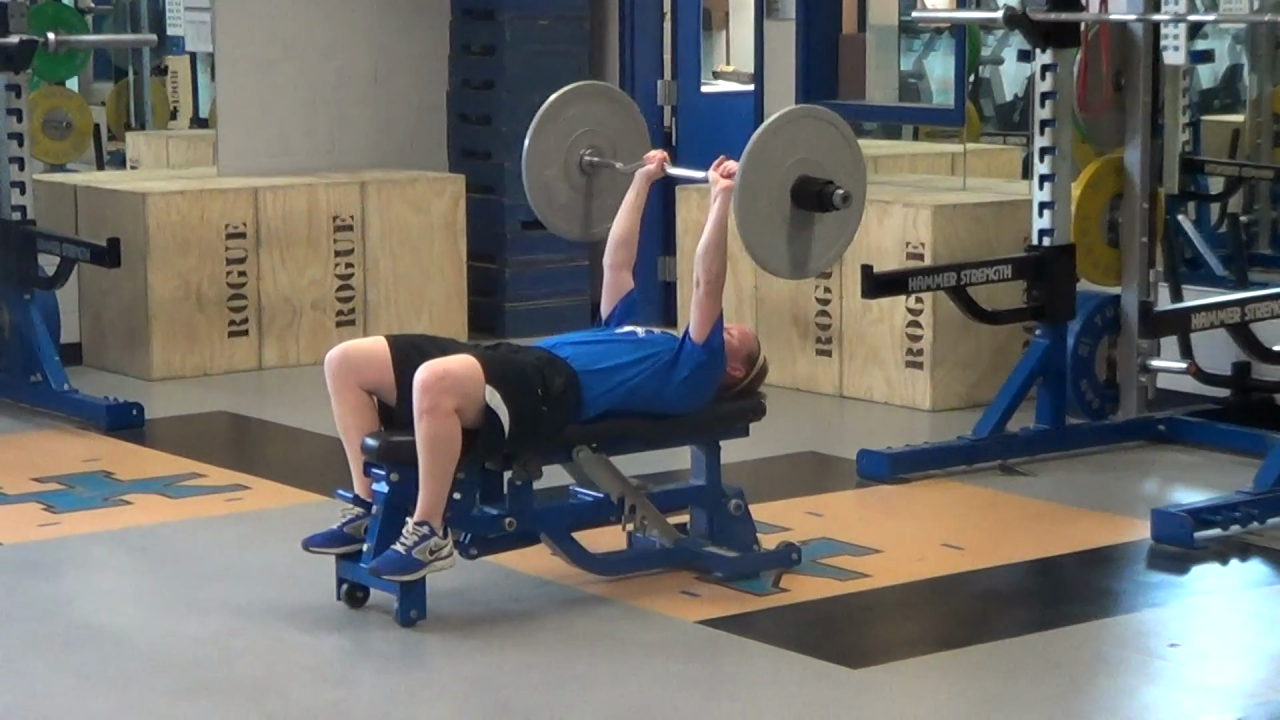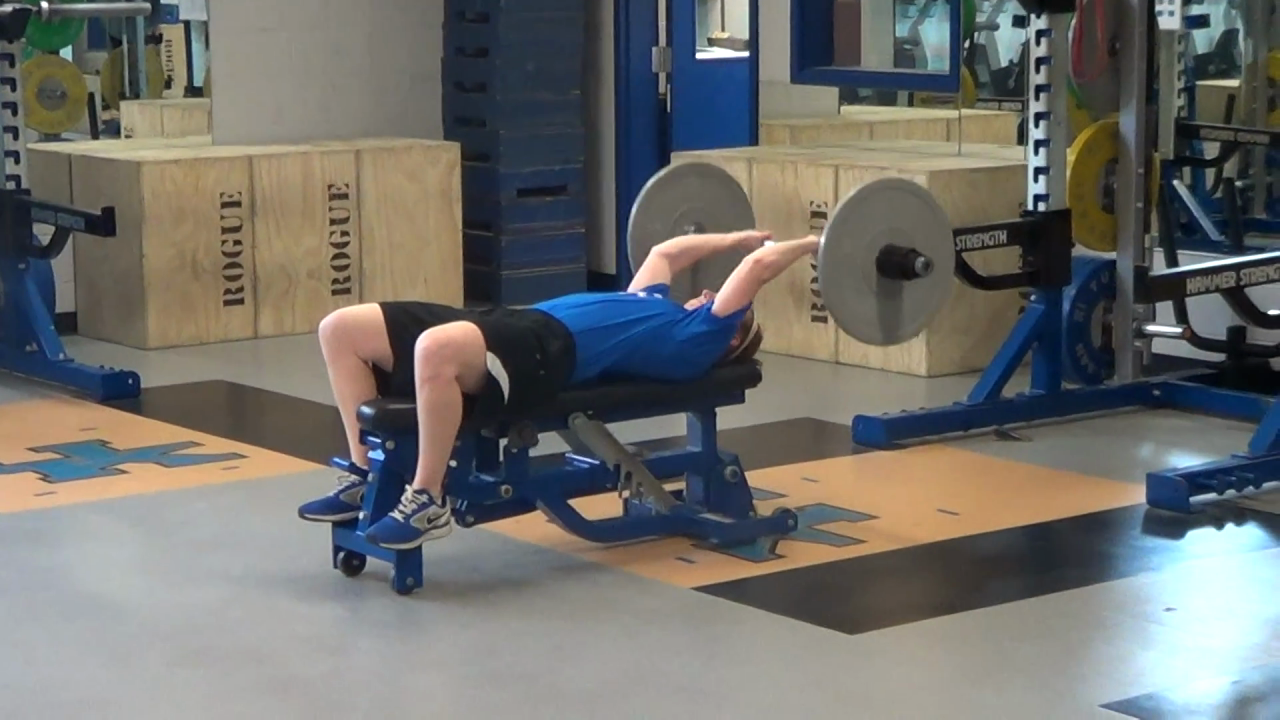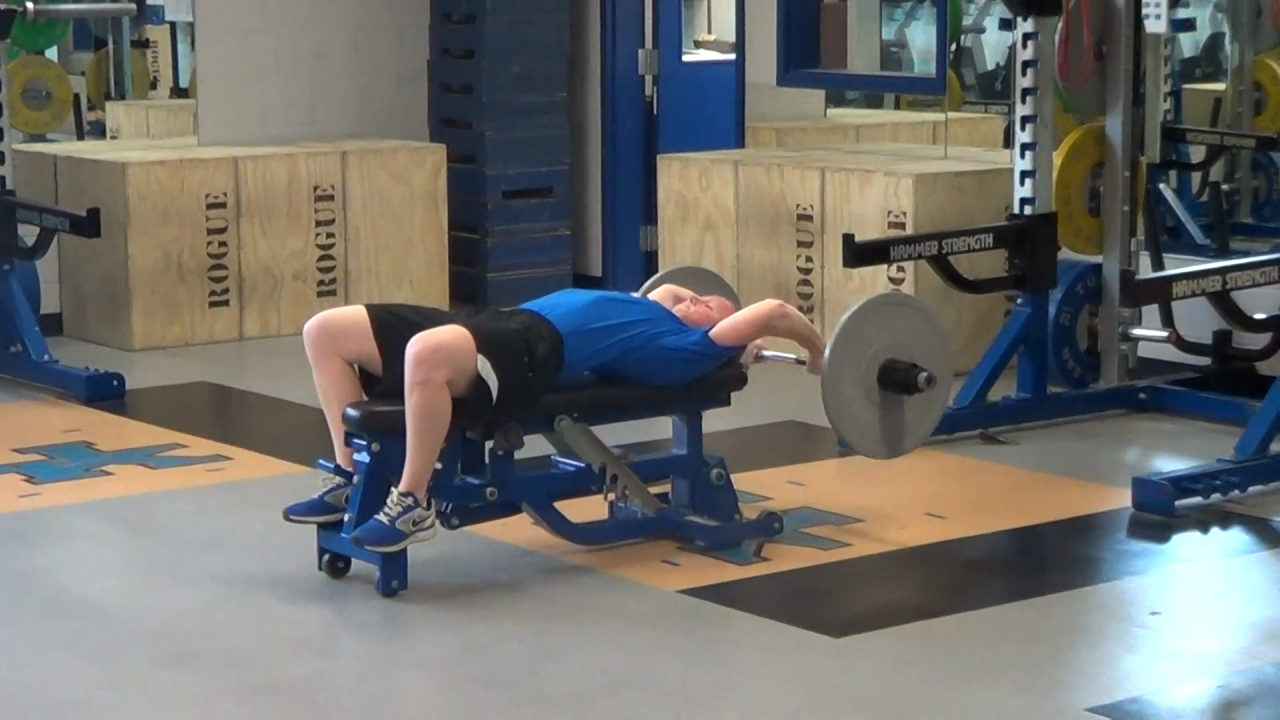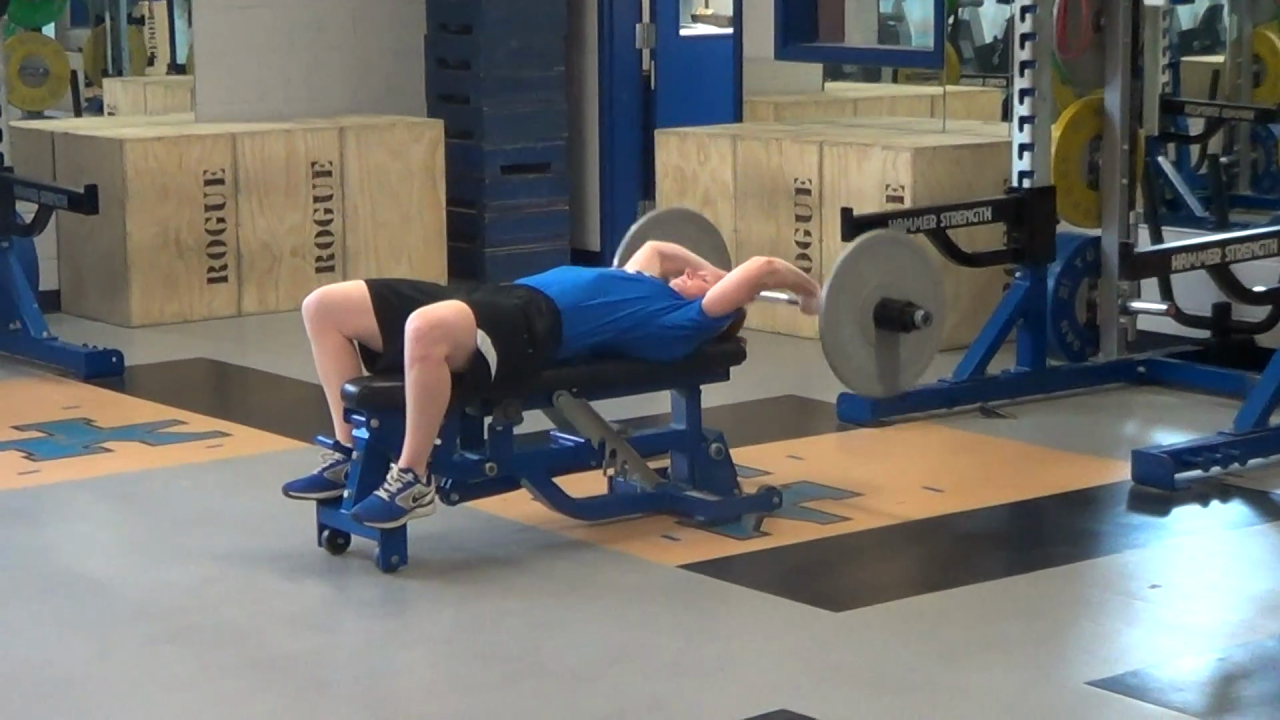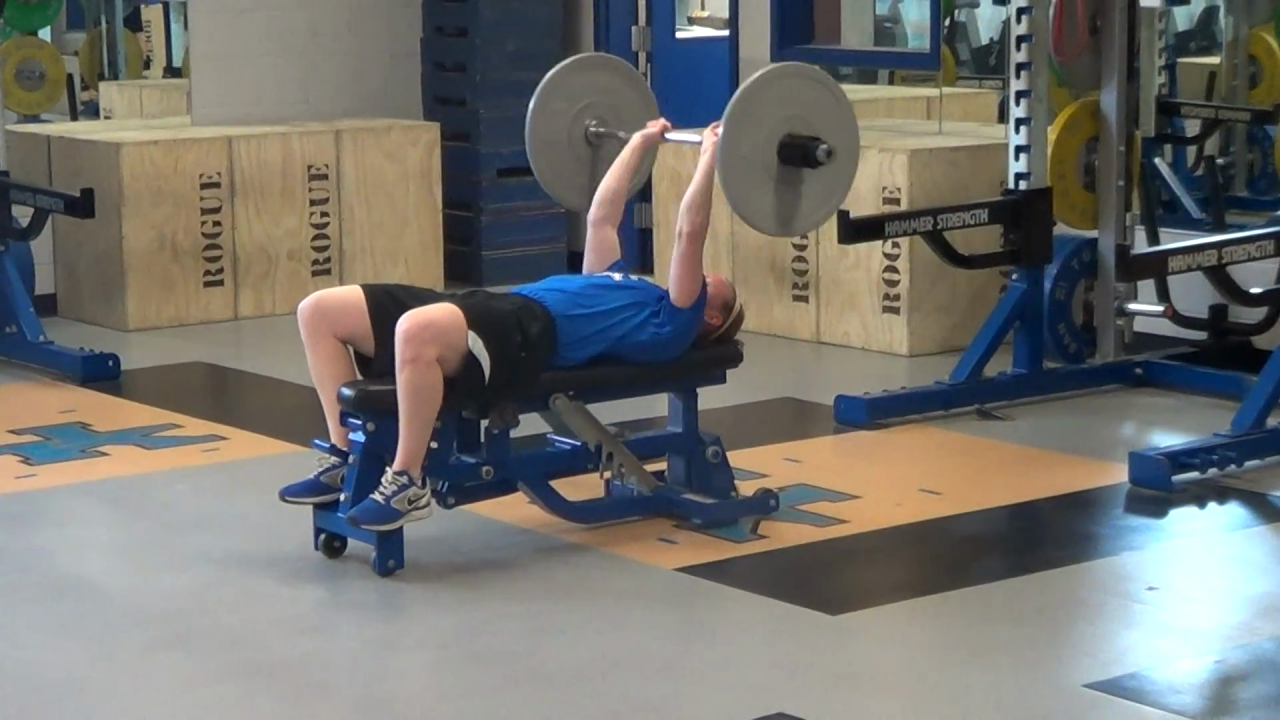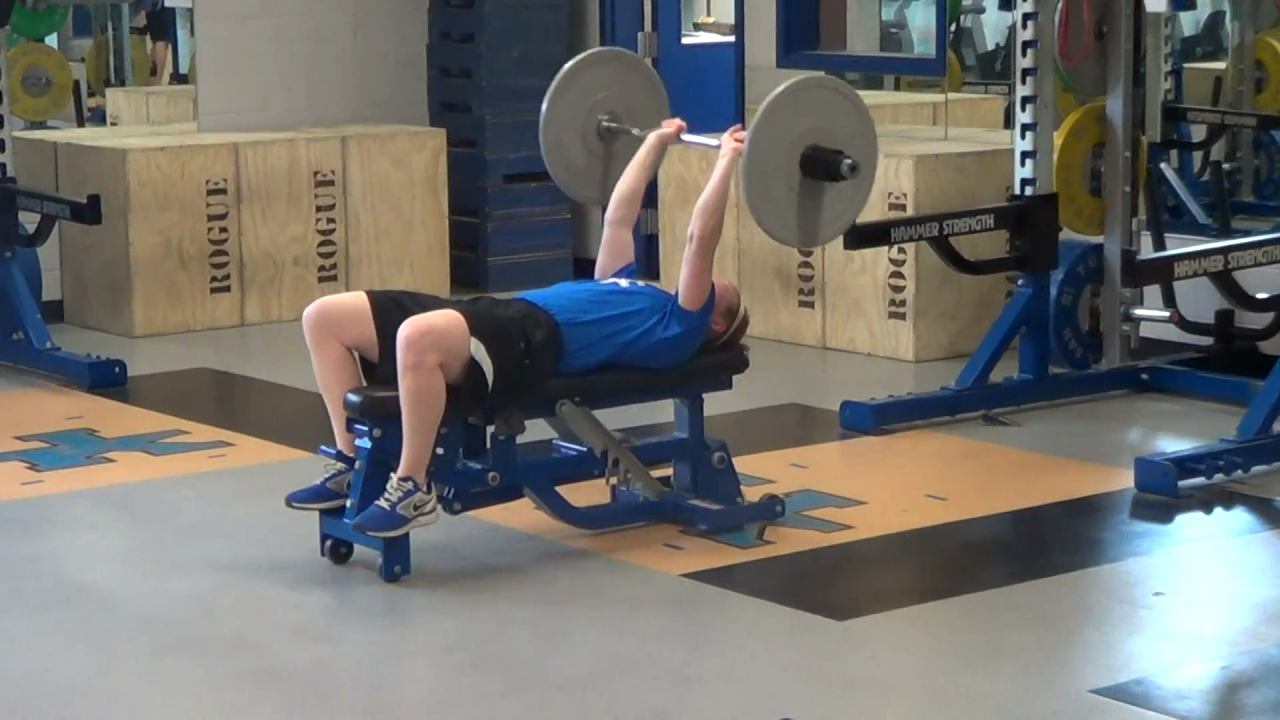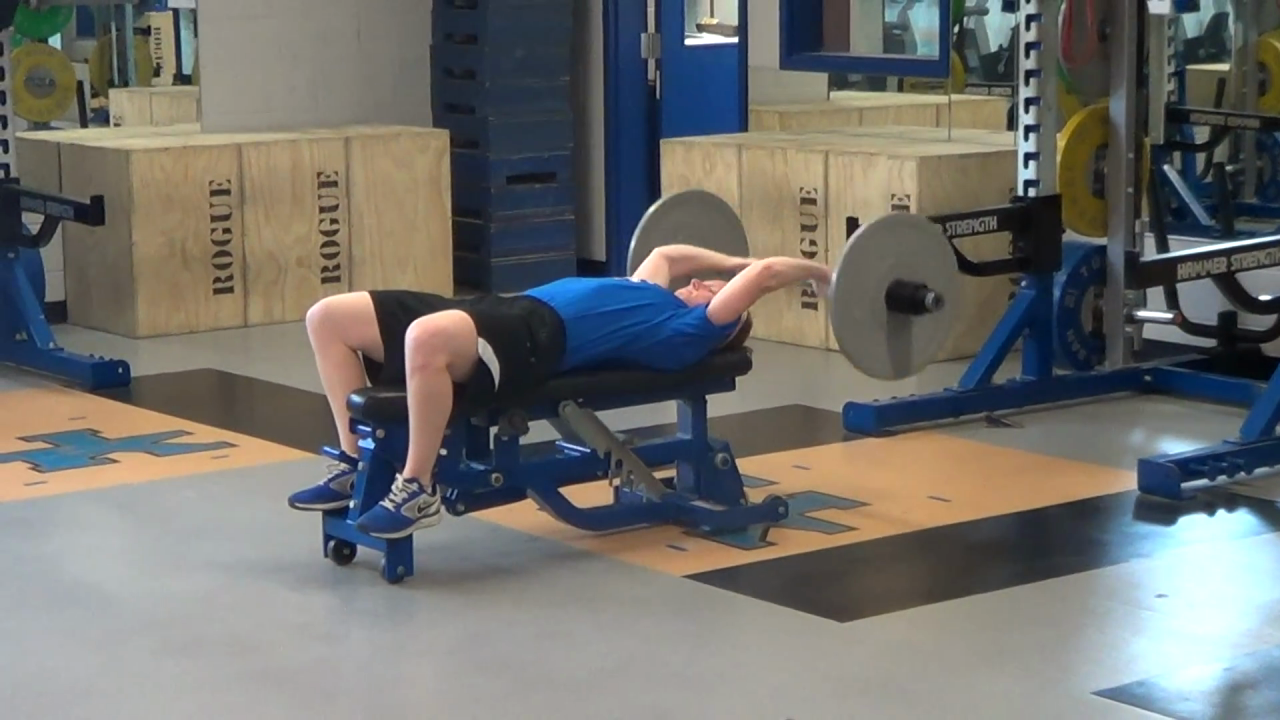
dt=0.7s
person 1, frame 1
left shoulder: (693, 375)
right shoulder: (637, 337)
left elbow: (707, 286)
right elbow: (617, 264)
left wrist: (721, 198)
right wrist: (641, 181)
left hip: (549, 389)
right hip: (516, 360)
left knee: (434, 382)
right knee: (346, 361)
left ankle: (428, 534)
right ankle: (368, 507)
person 1, frame 2
left shoulder: (696, 341)
right shoulder: (656, 308)
left elbow: (757, 268)
right elbow: (665, 250)
left wrist: (807, 245)
right wrist: (744, 235)
left hip: (548, 350)
right hip: (516, 323)
left knee: (436, 350)
right knee: (340, 328)
left ankle: (427, 500)
right ankle: (366, 474)
person 1, frame 3
left shoulder: (687, 349)
right shoulder: (658, 322)
left elbow: (769, 311)
right elbow: (666, 290)
left wrist: (817, 348)
right wrist: (743, 341)
left hip: (536, 348)
right hip: (505, 322)
left knee: (426, 353)
right knee: (325, 331)
left ankle: (412, 503)
right ankle: (351, 477)
person 1, frame 4
left shoulder: (682, 324)
right shoulder: (647, 294)
left elbow: (759, 269)
right elbow: (654, 247)
left wrist: (806, 285)
right wrist: (739, 271)
left hip: (536, 324)
right hip: (501, 299)
left knee: (425, 329)
right knee: (324, 305)
left ankle: (411, 478)
right ankle: (350, 453)
person 1, frame 5
left shoulder: (671, 326)
right shoulder: (620, 283)
left elbow: (690, 234)
right elbow: (600, 218)
left wrist: (709, 156)
right wrist: (641, 143)
left hip: (528, 332)
right hip: (494, 307)
left knee: (417, 331)
right knee: (319, 310)
left ankle: (407, 483)
right ankle: (345, 459)
person 1, frame 6
left shoulder: (679, 330)
right shoulder: (628, 291)
left elbow: (701, 240)
right elbow: (617, 218)
left wrist: (727, 160)
right wrist: (655, 143)
left hip: (534, 340)
right hip: (499, 314)
left knee: (418, 339)
right knee: (323, 317)
left ankle: (413, 490)
right ankle: (351, 465)
person 1, frame 7
left shoulder: (689, 331)
right shoulder: (652, 300)
left elbow: (763, 277)
right elbow: (666, 253)
left wrist: (815, 270)
right wrist: (739, 261)
left hip: (540, 335)
right hip: (509, 310)
left knee: (427, 338)
right knee: (329, 316)
left ankle: (417, 490)
right ankle: (355, 462)
